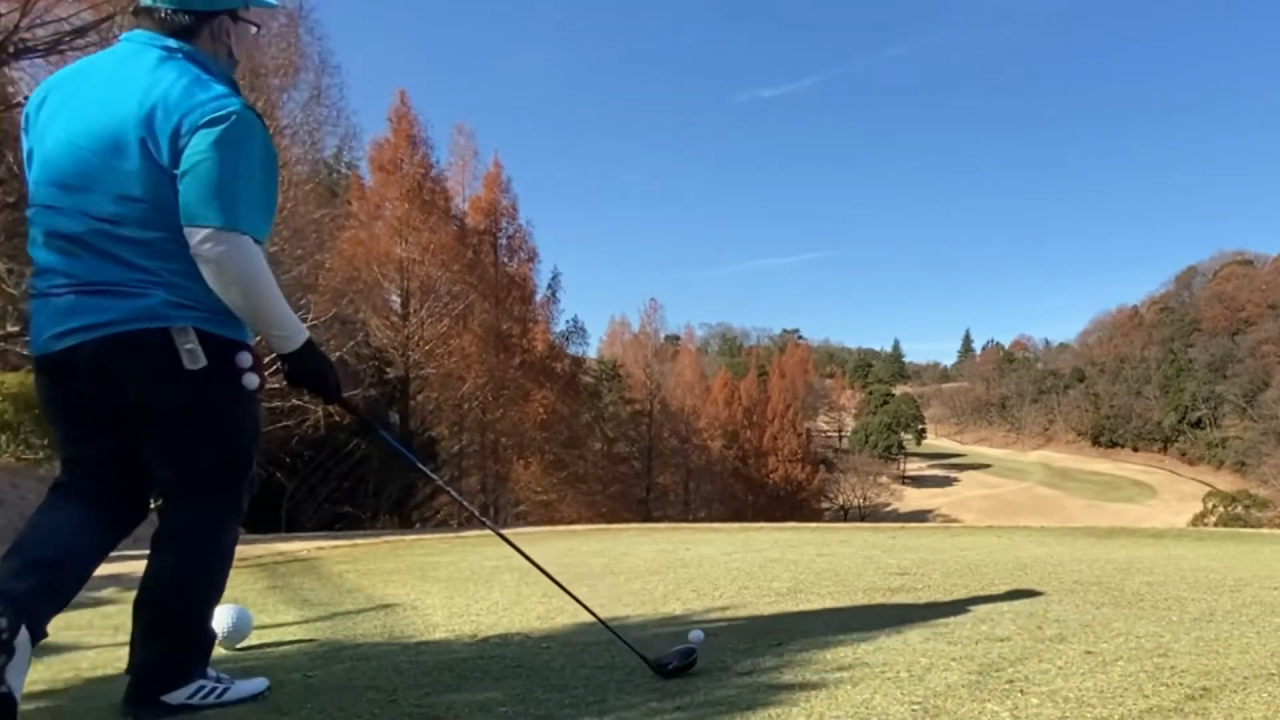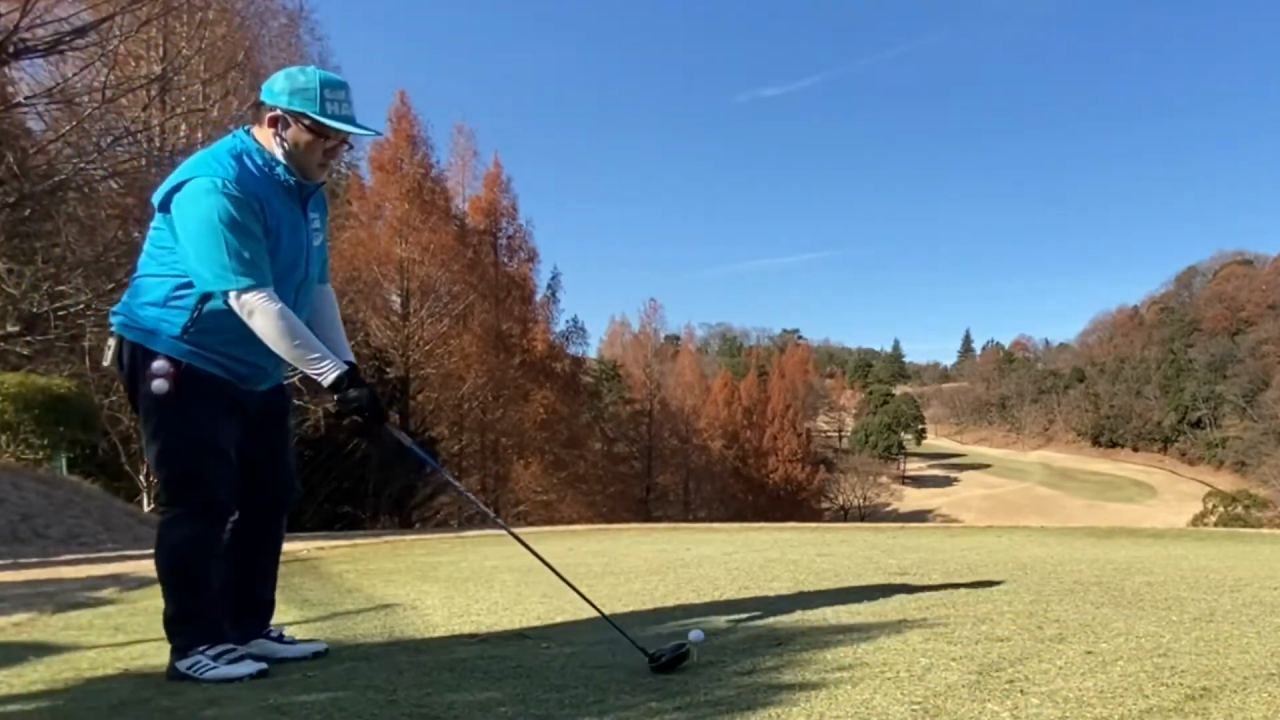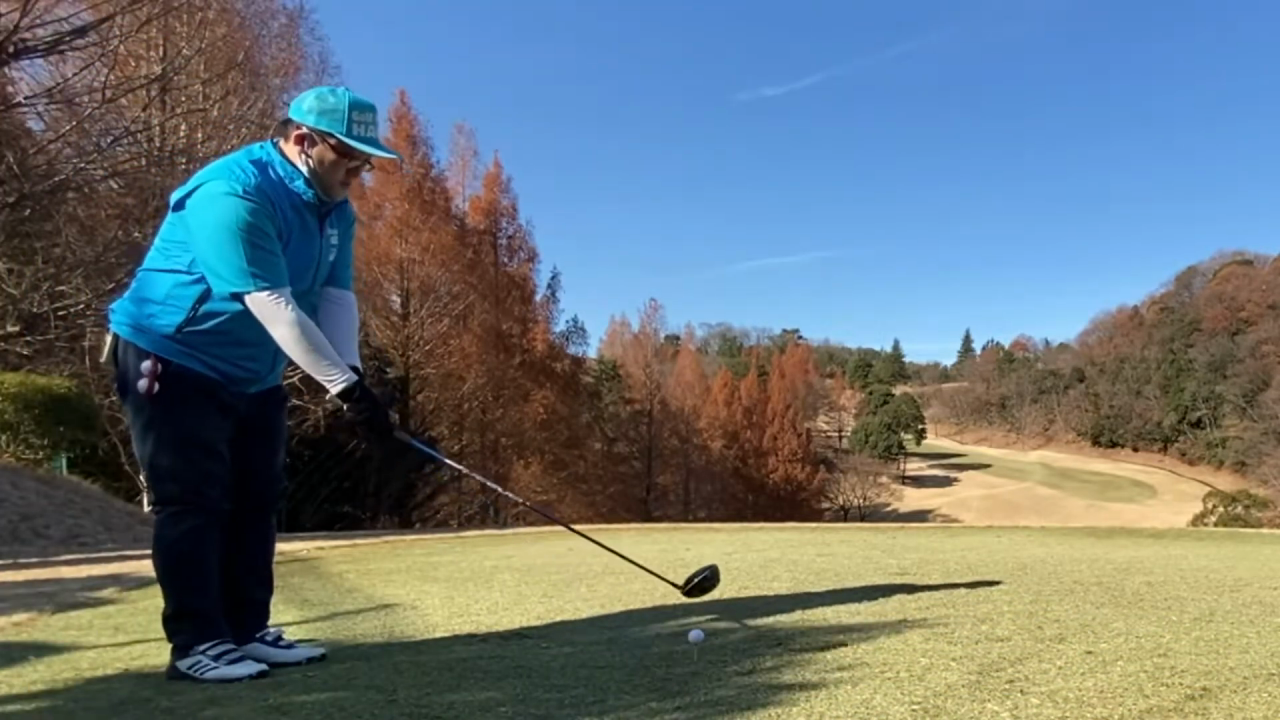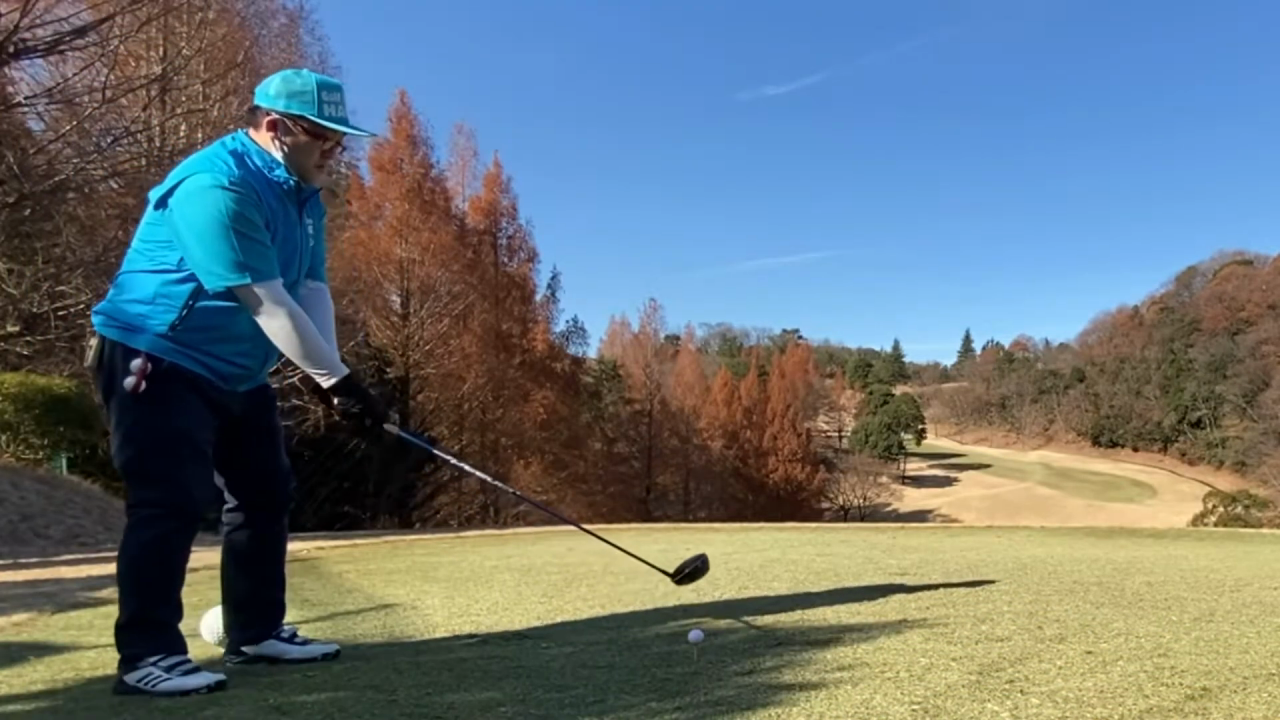
dt=1s
person 1, frame 1
right shoulder: (212, 108)
right elbow: (218, 244)
right wrist: (294, 344)
left hip: (68, 338)
right hip: (181, 344)
left knee: (92, 501)
right knee: (199, 511)
person 1, frame 2
left shoulder: (307, 192)
right shoulder: (217, 185)
left elbow: (314, 288)
right elbow: (255, 302)
left wrist: (346, 366)
right wrist: (333, 376)
left hip: (254, 374)
right hip: (180, 364)
left knee: (268, 498)
right knee: (200, 504)
left ankle: (245, 628)
right ankle: (194, 643)
person 1, frame 3
left shoulder: (334, 209)
right shoulder: (234, 193)
left elbow: (336, 297)
right elbow: (274, 307)
left wrist: (353, 376)
right wrist: (345, 387)
left hip: (250, 376)
right hip: (170, 362)
left knee: (254, 501)
right knee: (193, 503)
left ankle: (244, 631)
right ankle: (195, 643)
person 1, frame 4
left shoulder: (303, 195)
right shoulder: (216, 185)
left elbow: (310, 292)
right elbow: (267, 302)
left wrist: (335, 376)
right wrist: (336, 379)
left hip: (237, 374)
right hip: (157, 361)
left knee: (265, 497)
right knee: (169, 504)
left ankle: (255, 631)
right ankle: (147, 654)
